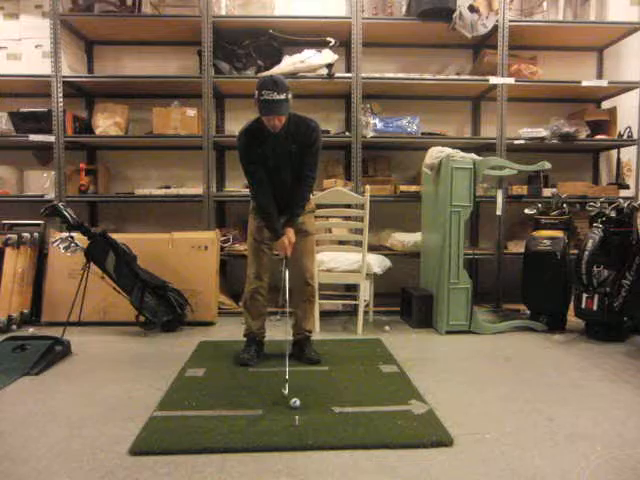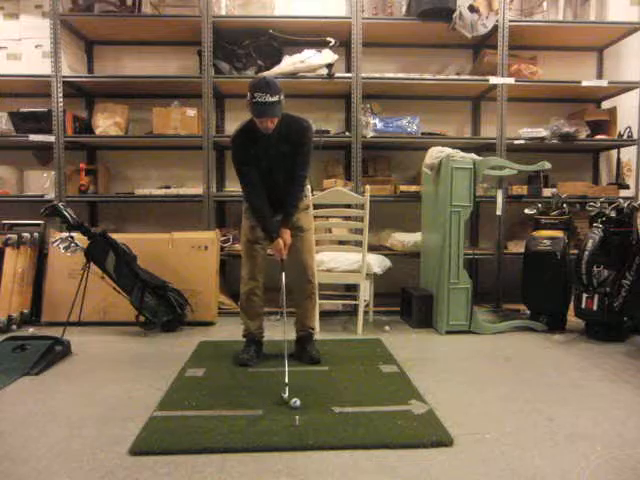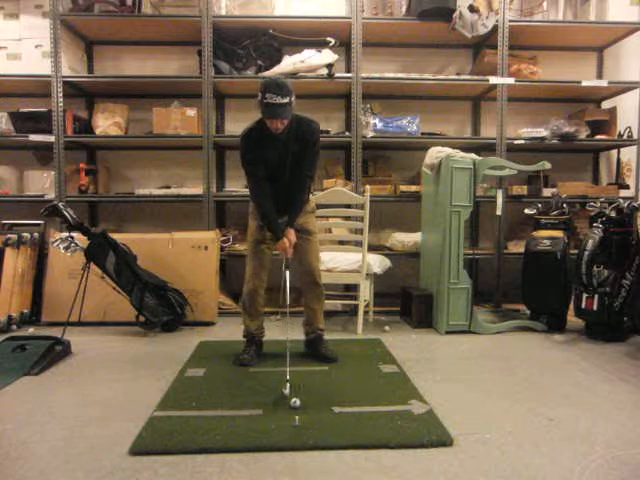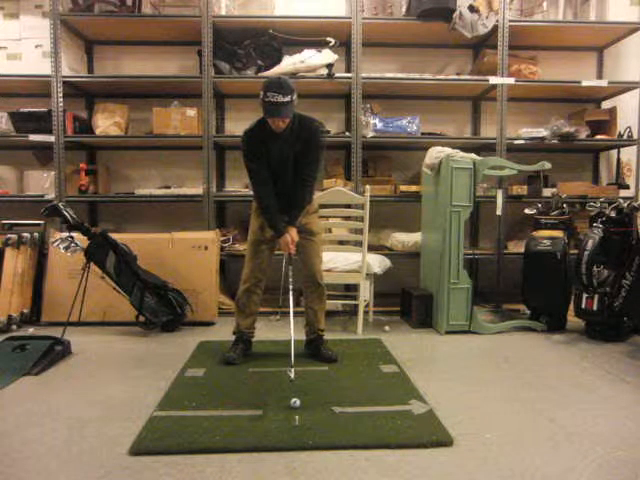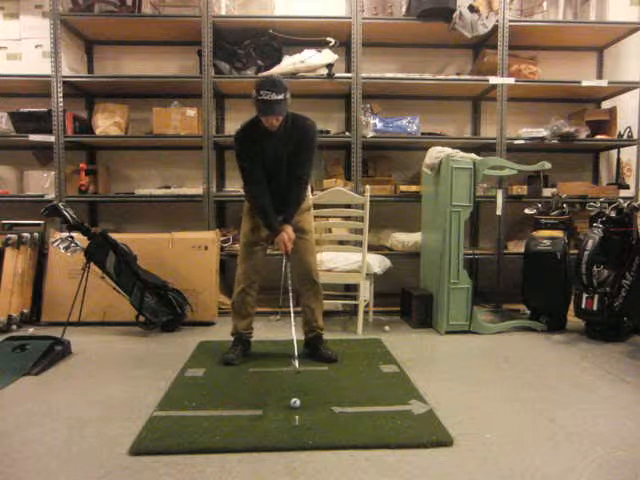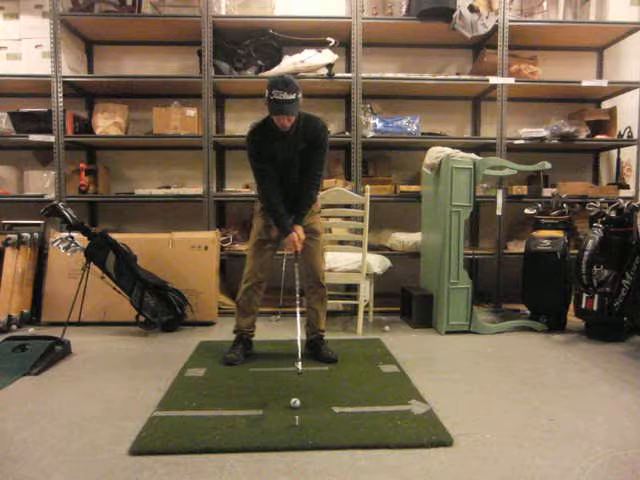
dt=0.3s
person 1, frame 1
left shoulder: (308, 130)
right shoulder: (248, 137)
left elbow: (306, 180)
right elbow: (259, 188)
left wrist: (291, 224)
right wrist: (277, 231)
left hip: (300, 209)
right hip: (263, 211)
left knee: (305, 276)
right knee: (256, 276)
left ankle: (302, 340)
right ankle: (254, 339)
person 1, frame 2
left shoulder: (300, 129)
right shoulder: (241, 139)
left elbow: (298, 179)
right elbow: (252, 190)
left wrist: (286, 225)
right wrist: (272, 233)
left hip: (295, 207)
right hip: (257, 210)
left knee: (305, 272)
right knee: (251, 276)
left ankle: (304, 338)
right ankle: (253, 339)
person 1, frame 3
left shoulder: (309, 131)
right shoulder: (250, 138)
left elbow: (304, 181)
right elbow: (258, 189)
left wrist: (291, 225)
right wrist: (277, 233)
left hip: (300, 208)
right hip: (263, 211)
left knee: (311, 274)
right knee: (254, 275)
left ankle: (314, 337)
right ankle: (253, 340)
person 1, frame 4
left shoulder: (312, 130)
right shoulder: (252, 136)
left elbow: (307, 180)
right elbow: (261, 187)
left wrist: (293, 224)
right wrist: (279, 229)
left hip: (303, 209)
right hip: (266, 209)
left knee: (313, 274)
right knee: (252, 274)
left ankle: (315, 338)
right ankle: (243, 338)
person 1, frame 5
left shoulder: (304, 128)
right shoulder: (245, 135)
left elbow: (301, 178)
right elbow: (255, 186)
left wrist: (288, 222)
right wrist: (275, 228)
left hip: (296, 206)
right hip: (259, 208)
left knee: (308, 272)
right knee: (247, 274)
left ankle: (314, 337)
right ankle: (241, 338)
person 1, frame 6
left shoulder: (316, 128)
right shoulder: (257, 135)
left elbow: (313, 179)
right elbow: (267, 185)
left wrist: (299, 222)
right wrist: (285, 228)
left hip: (307, 208)
right hip: (269, 208)
left knee: (315, 275)
right knee: (254, 273)
left ankle: (315, 338)
right ankle: (243, 337)
